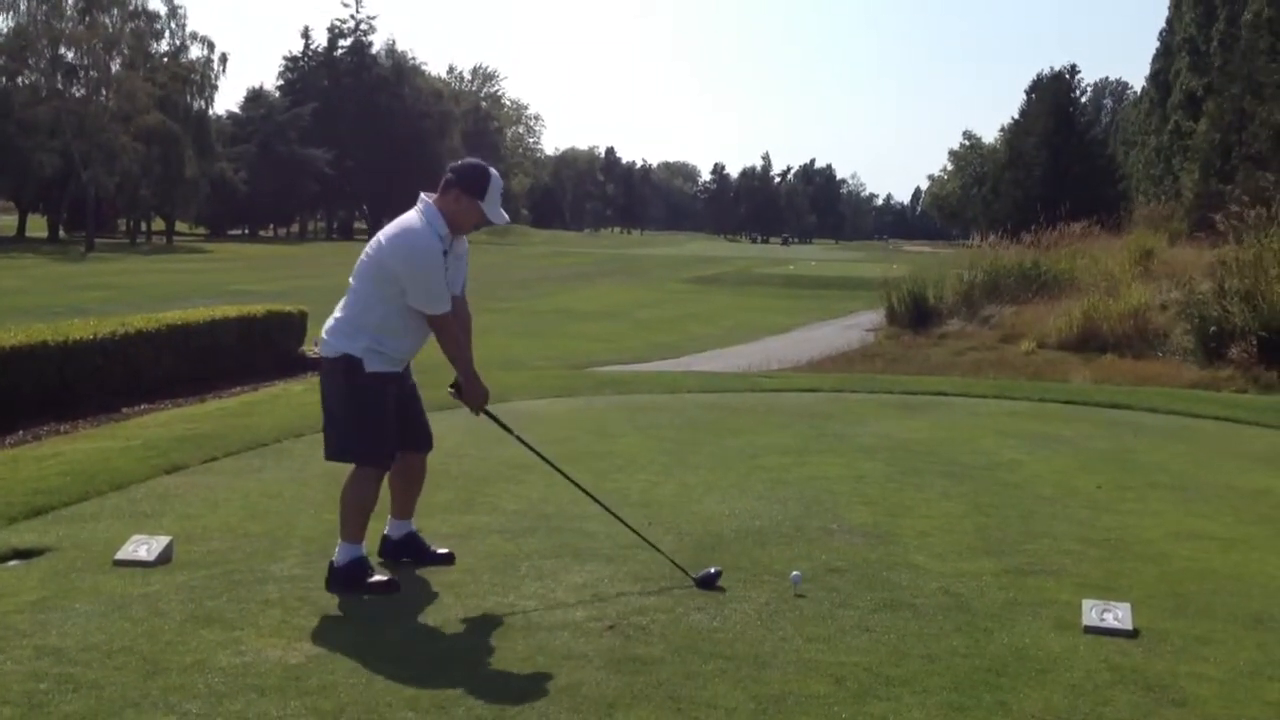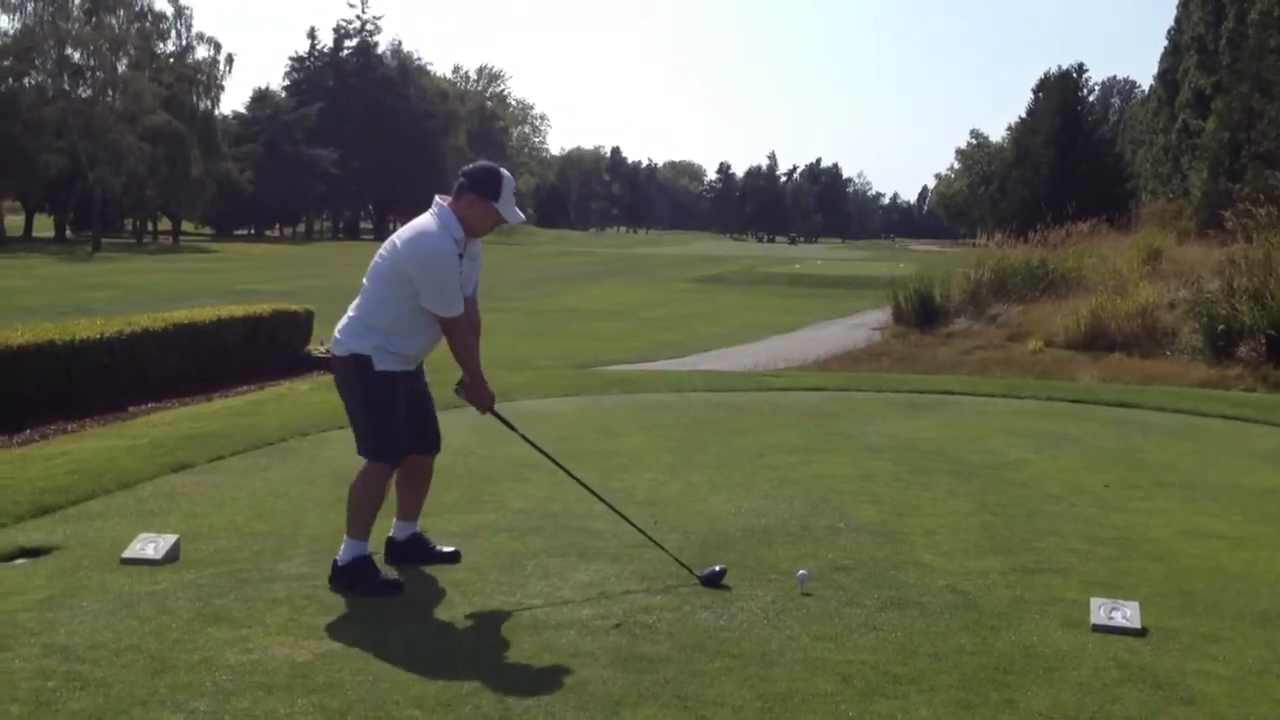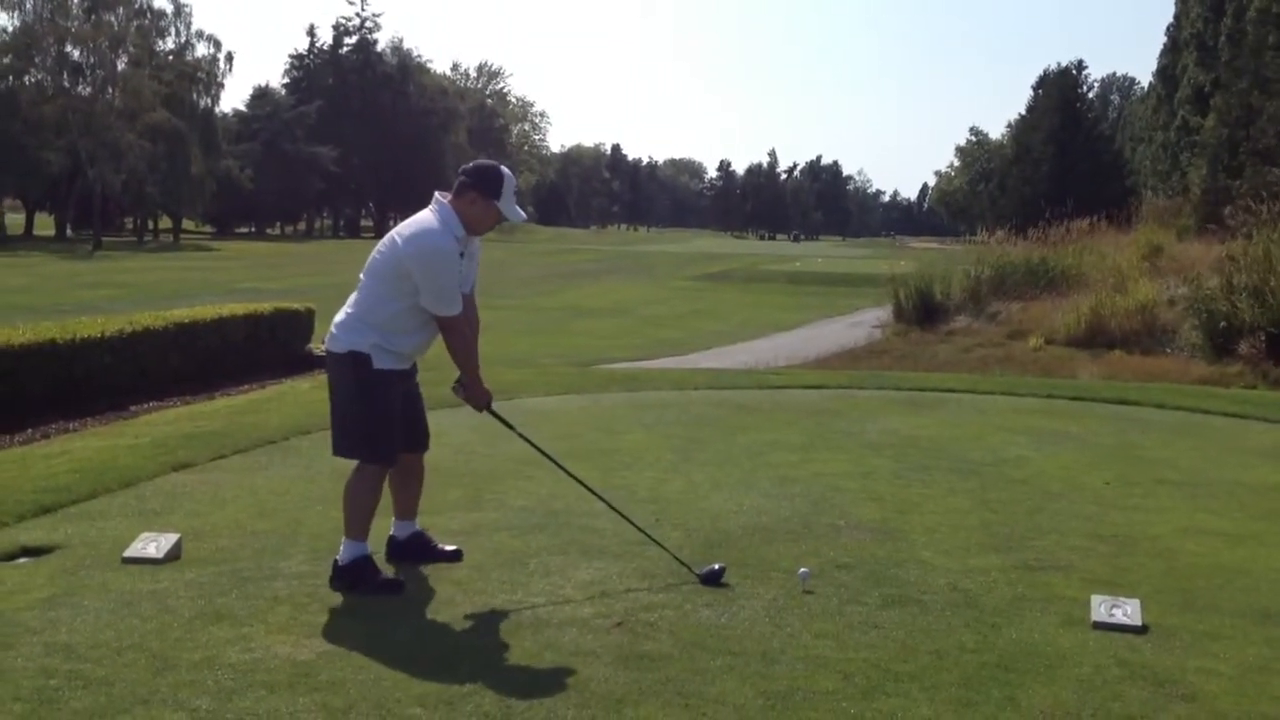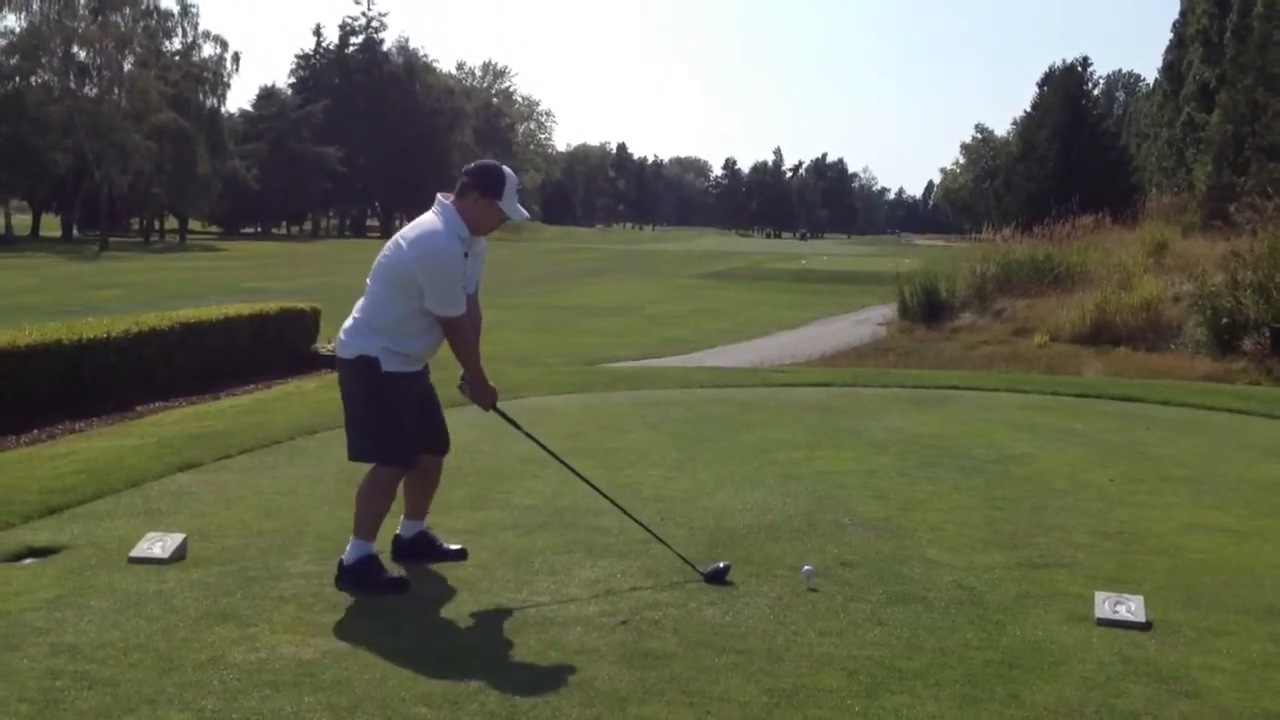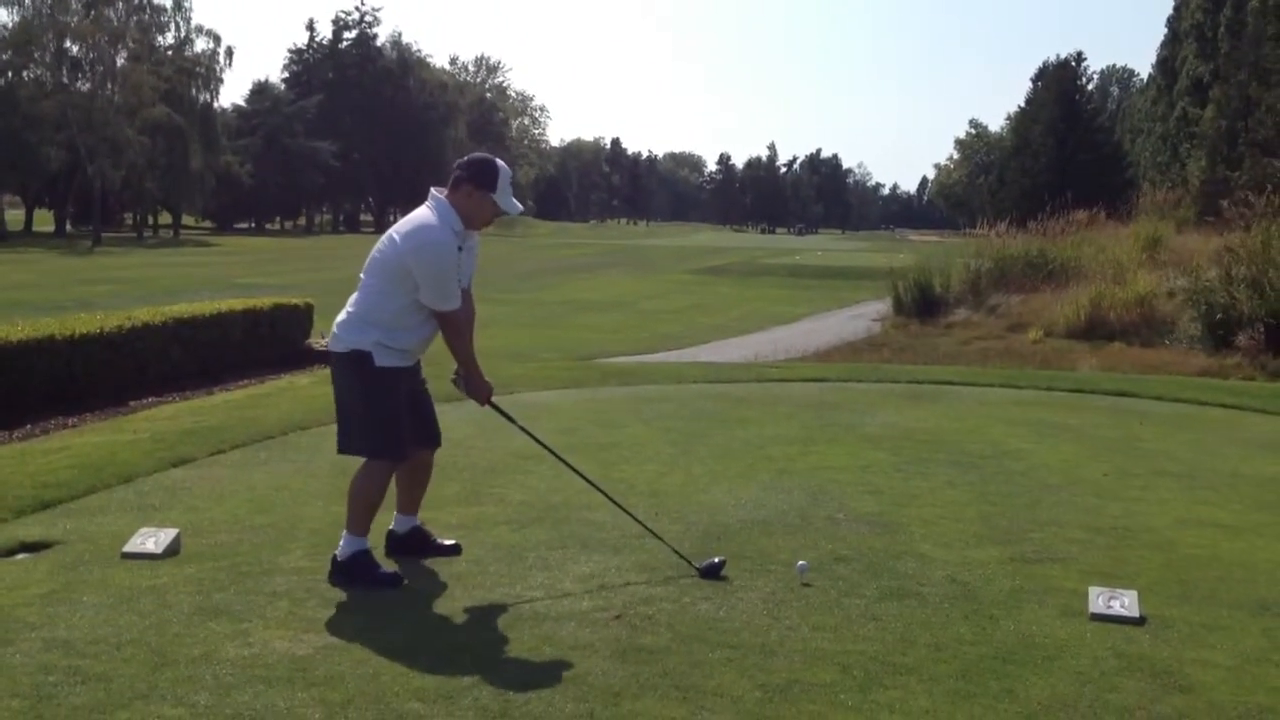
dt=0.4s
person 1, frame 1
left shoulder: (452, 238)
right shoulder: (418, 241)
left elbow: (458, 309)
right elbow: (441, 322)
left wrist: (467, 376)
right wrist: (470, 379)
left hip: (388, 358)
right hip: (356, 357)
left knee: (415, 447)
right knee: (372, 461)
left ankle: (398, 537)
right ankle: (347, 563)
person 1, frame 2
left shoulder: (465, 238)
right shoulder: (432, 244)
left elbow: (469, 312)
right elbow: (453, 325)
left wrist: (472, 377)
right wrist: (477, 383)
left hip: (400, 357)
right hip: (366, 356)
left knee: (422, 449)
right knee: (385, 457)
left ankle: (405, 537)
right ankle: (351, 560)
person 1, frame 3
left shoulder: (462, 236)
right shoulder: (434, 243)
left elbow: (467, 310)
right elbow: (451, 325)
left wrist: (472, 376)
right wrist: (474, 383)
left hip: (393, 354)
right hip: (362, 354)
left knee: (411, 448)
right knee: (376, 458)
left ankle: (405, 536)
right ankle: (351, 561)
person 1, frame 4
left shoulder: (466, 236)
right shoulder: (437, 244)
left elbow: (470, 310)
right elbow: (454, 325)
left wrist: (473, 375)
right wrist: (479, 382)
left hip: (404, 359)
right hip: (372, 358)
left knee: (430, 449)
right knee: (394, 460)
left ankle: (412, 535)
right ankle: (357, 560)
person 1, frame 5
left shoulder: (459, 230)
right shoulder: (431, 238)
left elbow: (463, 304)
right elbow: (449, 319)
left wrist: (466, 370)
right wrist: (475, 377)
left hip: (397, 353)
right hip: (364, 352)
left knee: (422, 445)
right knee: (385, 455)
left ankle: (405, 531)
right ankle: (350, 556)
